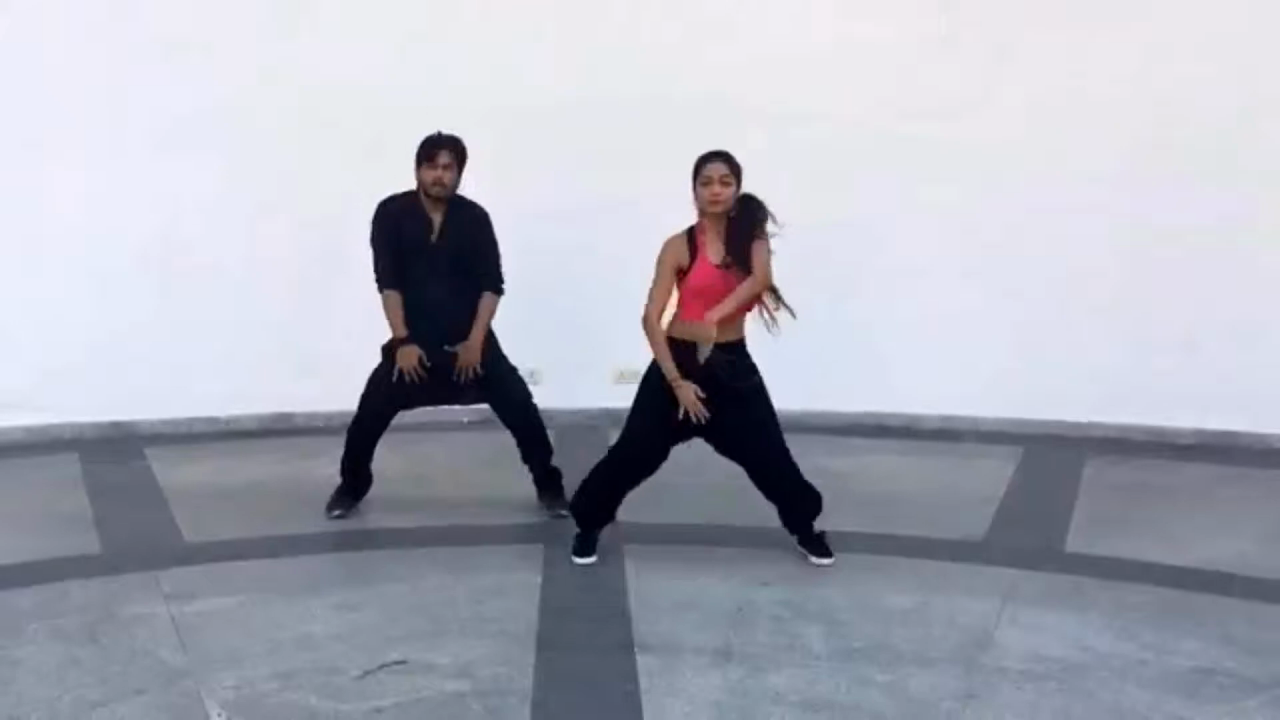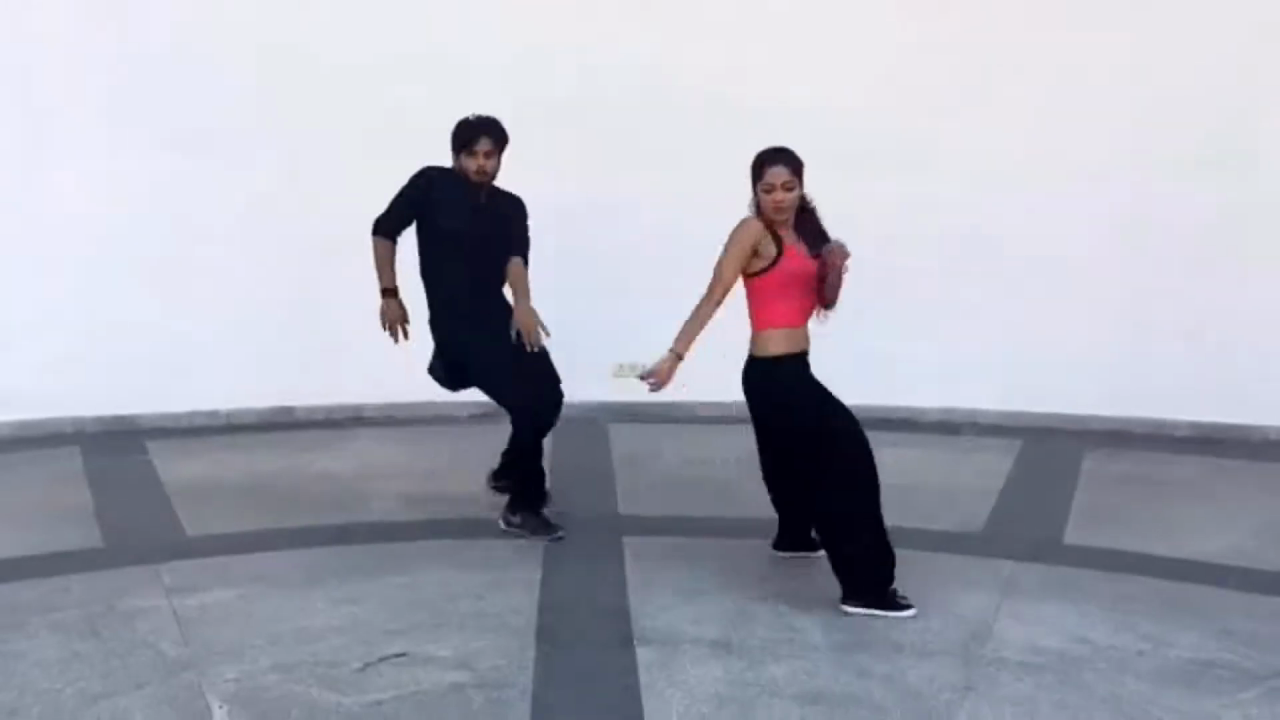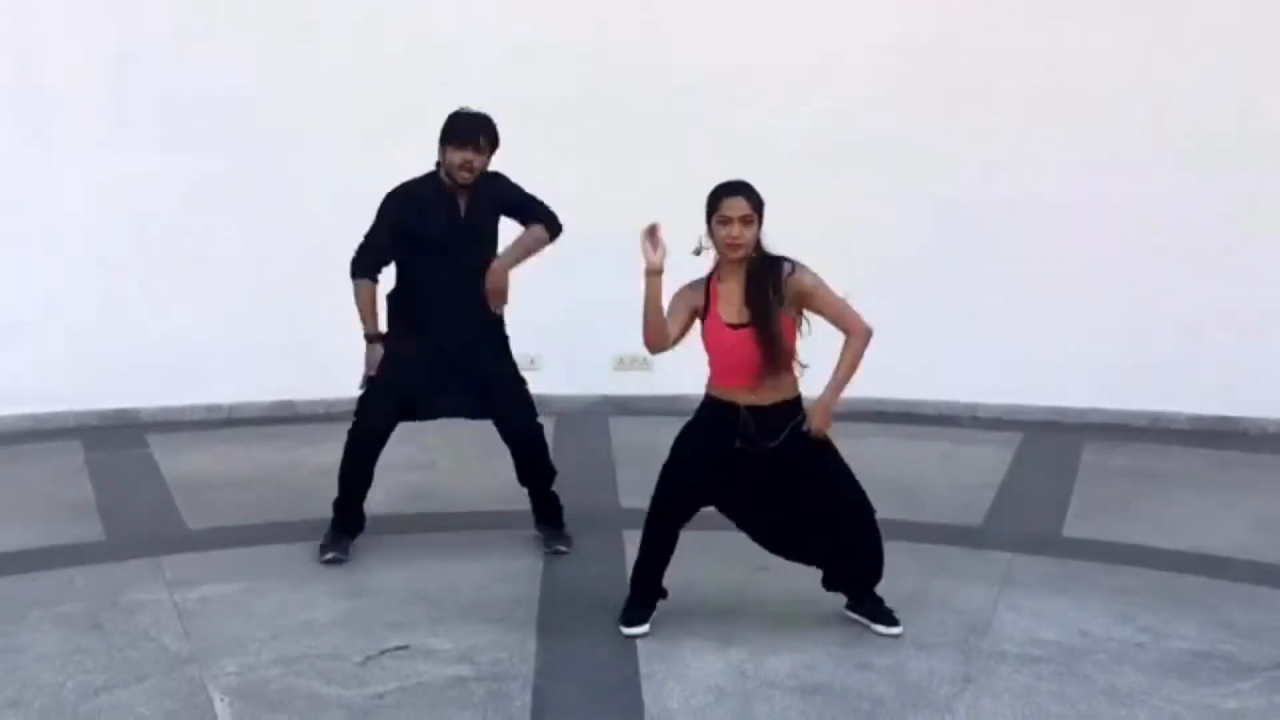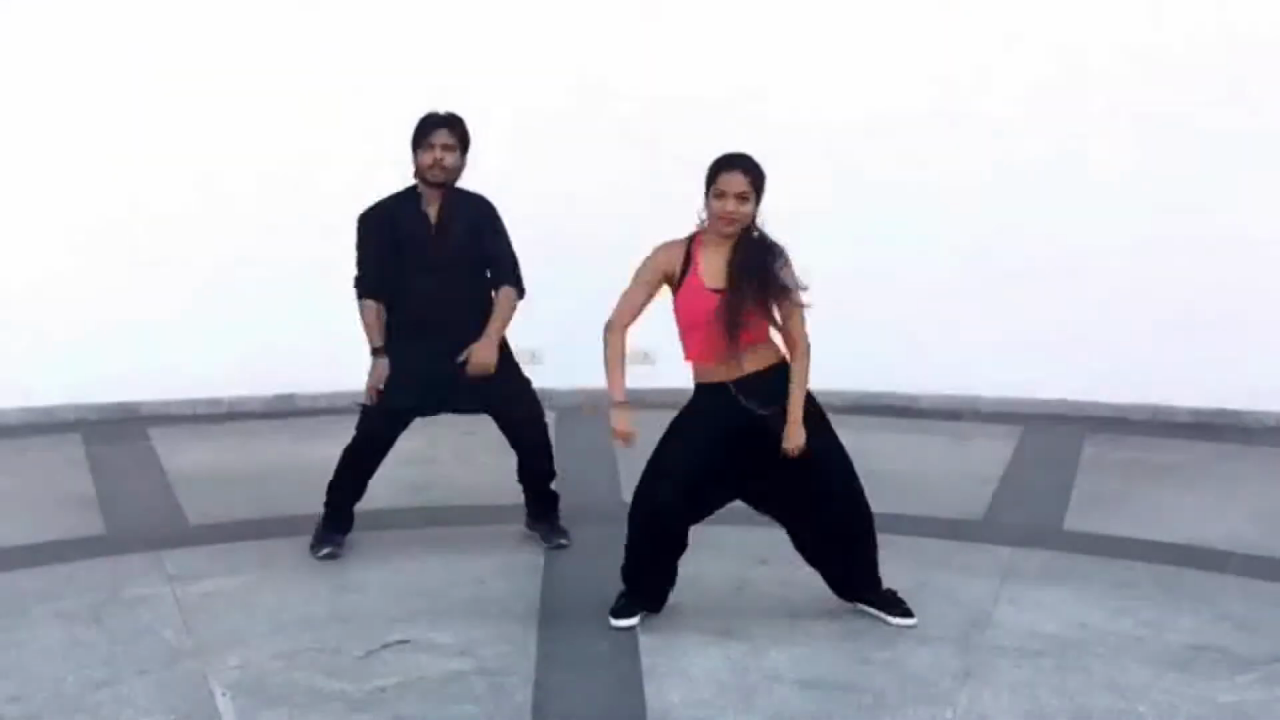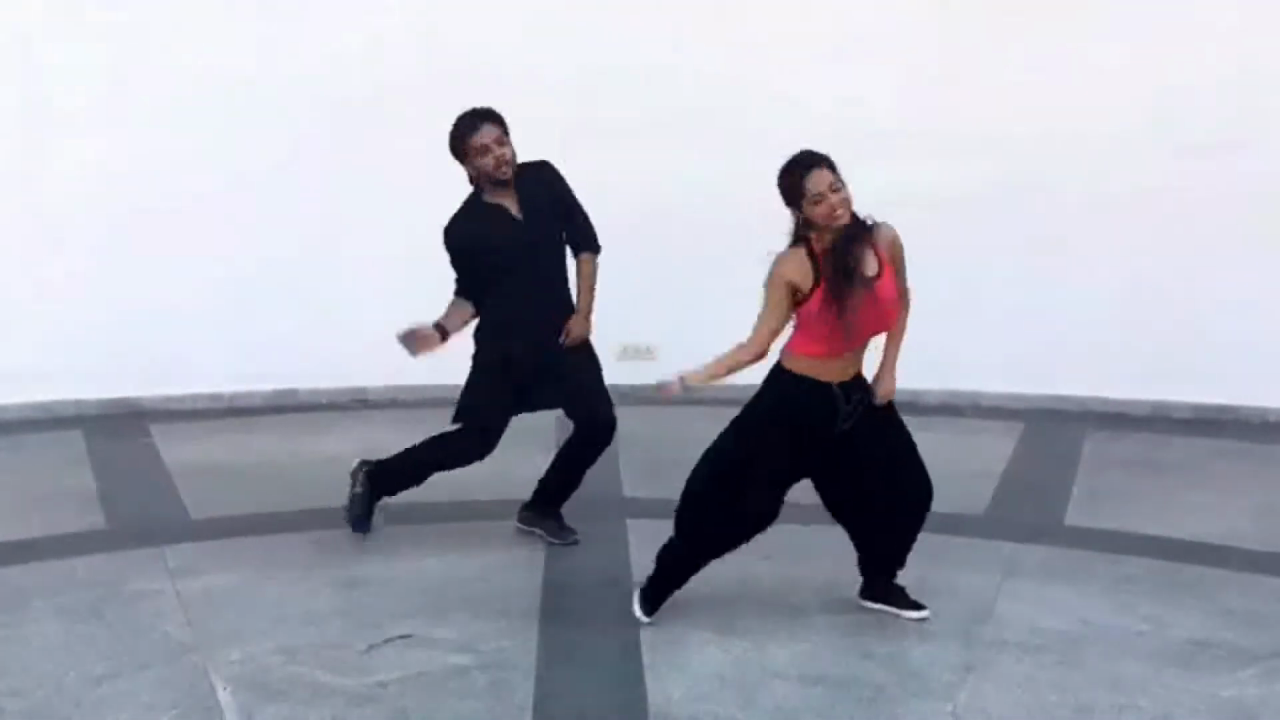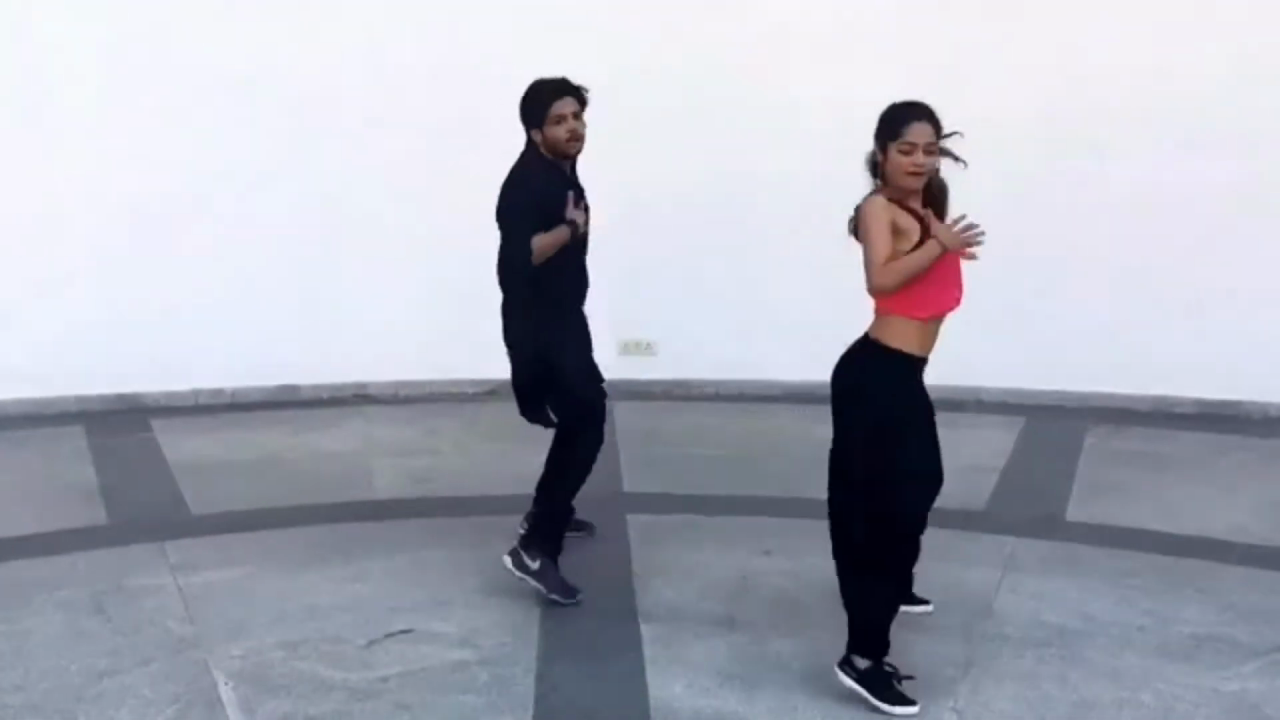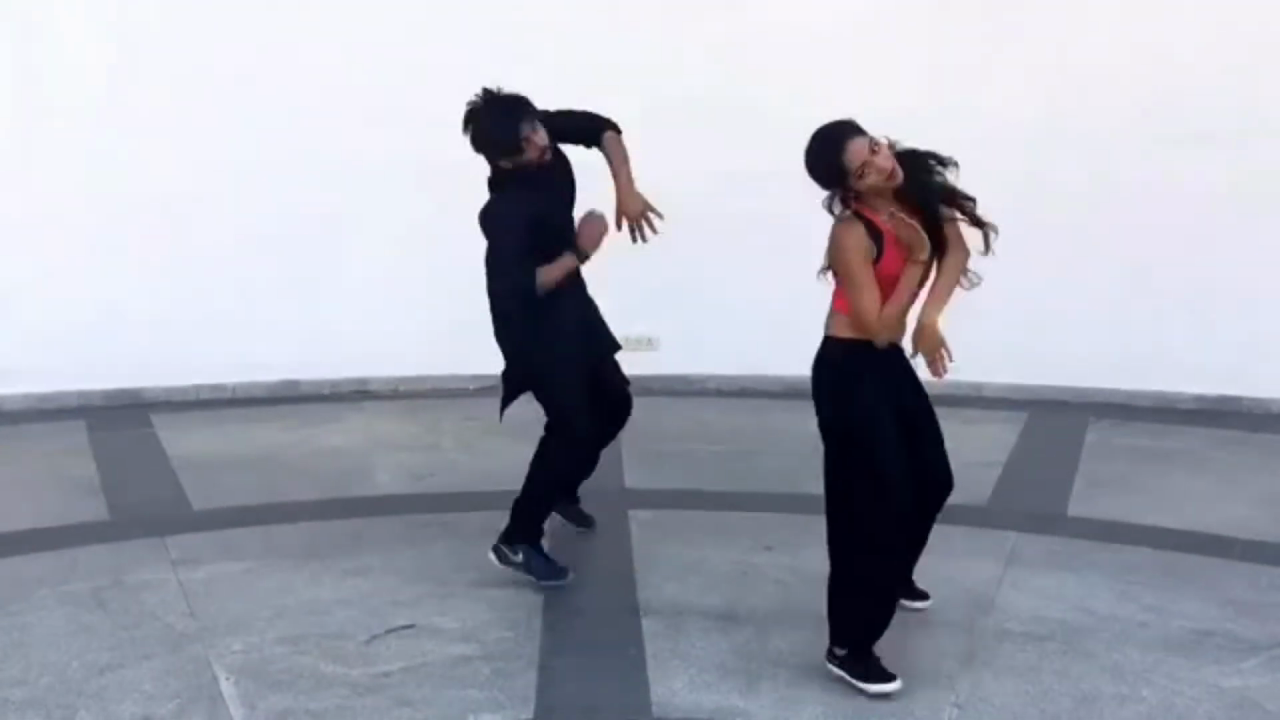
dt=0.7s
person 1, frame 1
left shoulder: (751, 232)
right shoulder: (679, 246)
left elbow: (760, 278)
right elbow: (651, 318)
left wrist: (714, 317)
right wrist: (677, 382)
left hip: (733, 360)
right hip: (677, 359)
left knee: (769, 454)
right knee: (633, 453)
left ankle: (805, 529)
right ankle: (587, 526)
person 1, frame 2
left shoulder: (805, 235)
right shoulder: (751, 231)
left elbow: (823, 300)
right elbow: (714, 295)
left wrist: (835, 266)
right wrist: (676, 354)
left hip: (791, 369)
right hip: (774, 374)
left knee: (807, 466)
right knee: (846, 469)
left ankle: (792, 534)
right ankle: (865, 588)
person 1, frame 3
left shoulder: (787, 278)
right shoulder: (697, 294)
left elbow: (859, 331)
right elbow: (657, 343)
left wrist: (828, 399)
right wrist: (652, 277)
left hip: (789, 424)
right hip: (719, 421)
left knee: (848, 515)
right knee: (671, 499)
left ankle: (861, 595)
right ankle: (644, 594)
person 1, frame 4
left shoulder: (769, 259)
right shoulder: (673, 257)
left elbow: (797, 342)
right elbow: (617, 326)
left wrist: (796, 418)
right wrist: (618, 401)
left hip: (774, 391)
right hip: (711, 403)
left knee: (837, 495)
right knee: (656, 502)
left ankle: (867, 589)
right ankle: (641, 592)
person 1, frame 5
left shoulder: (883, 240)
right shoulder: (792, 266)
left elbow: (900, 300)
right elbow: (756, 344)
left wrist: (889, 367)
right wrist: (695, 378)
left hip: (855, 395)
right hip: (792, 396)
left knee: (908, 492)
right knee: (729, 495)
left ankle: (879, 584)
right ankle: (661, 579)
person 1, frame 6
left shoulder: (923, 204)
right shoulder: (879, 207)
left elbow: (937, 275)
right elbow: (884, 278)
right wrist: (941, 239)
left hip: (893, 372)
right hip: (879, 376)
left knee: (915, 486)
right knee: (887, 509)
left ankle: (888, 586)
right ankle: (864, 657)
person 1, frame 7
left shoulder: (916, 188)
right shoulder: (851, 236)
left elbow: (956, 250)
right elbow: (881, 327)
left wrist: (930, 315)
right wrist: (916, 258)
left hip: (891, 366)
right hip: (848, 374)
left knee: (929, 479)
right knee: (876, 500)
left ankle: (891, 578)
right ankle: (850, 645)
person 2, frame 1
left shoulder: (474, 218)
right shoulder: (392, 212)
left elbow: (491, 283)
right elbow: (387, 280)
left wrist: (476, 341)
right wrist: (401, 341)
left hip: (470, 338)
right hip: (413, 339)
left knee: (522, 412)
right knee: (369, 416)
left ankle: (550, 487)
right ankle: (351, 487)
person 2, frame 2
left shoulder: (509, 206)
right shoulder: (430, 184)
left elbow: (516, 256)
right elbow: (384, 231)
left wrist: (525, 310)
right wrist: (388, 293)
left hip: (498, 322)
right hip: (458, 326)
left knee: (545, 398)
right knee: (538, 403)
left ankle: (511, 482)
right ankle: (522, 506)
person 2, frame 3
left shoulder: (496, 191)
right shoulder: (405, 201)
left elbow: (547, 223)
right elbow: (365, 266)
left wrist: (505, 262)
right wrist: (374, 337)
left hip: (481, 342)
right hip: (413, 344)
left knee: (524, 428)
right knee: (366, 430)
left ankle: (548, 517)
right ankle: (344, 524)
person 2, frame 4
left shoulder: (479, 211)
right shoulder: (381, 217)
left elbow: (508, 282)
right elbow: (369, 292)
left wrist: (491, 343)
right wrist: (379, 354)
left hip: (477, 346)
right hip: (408, 350)
left knee: (530, 426)
right knee: (370, 438)
left ankle: (542, 513)
right ankle: (334, 520)
person 2, frame 5
left shoulder: (545, 180)
right shoulder: (464, 228)
left elbow: (586, 243)
right elbow: (471, 297)
left wrist: (584, 312)
right wrist: (440, 330)
left hip: (562, 334)
right hip: (503, 344)
left knee: (599, 423)
right knee: (474, 440)
left ankle: (541, 509)
right ankle: (373, 479)
person 2, frame 6
left shoulder: (560, 169)
right shoulder: (527, 180)
right elbow: (519, 256)
left wrist: (572, 222)
right wrist: (570, 227)
left hip: (561, 314)
right hip: (537, 320)
left knee: (580, 418)
right knee: (585, 424)
left ankle: (550, 511)
right ankle: (535, 550)
person 2, frame 7
left shoulder: (544, 162)
right shoulder: (505, 207)
left elbow: (601, 127)
right elbow: (518, 289)
left wrist: (626, 190)
right wrist: (577, 253)
left hip: (572, 307)
right hip: (531, 322)
left knee: (613, 404)
right knee: (576, 423)
left ankle: (559, 494)
right ankle: (519, 540)
